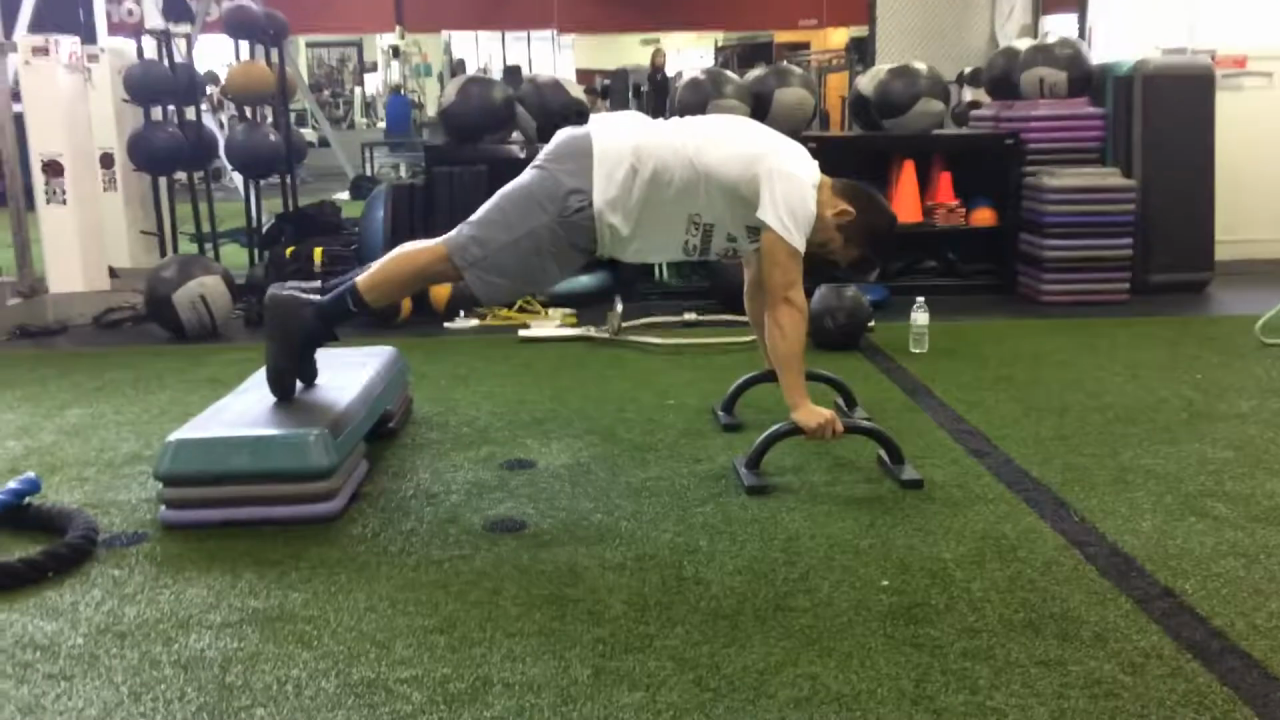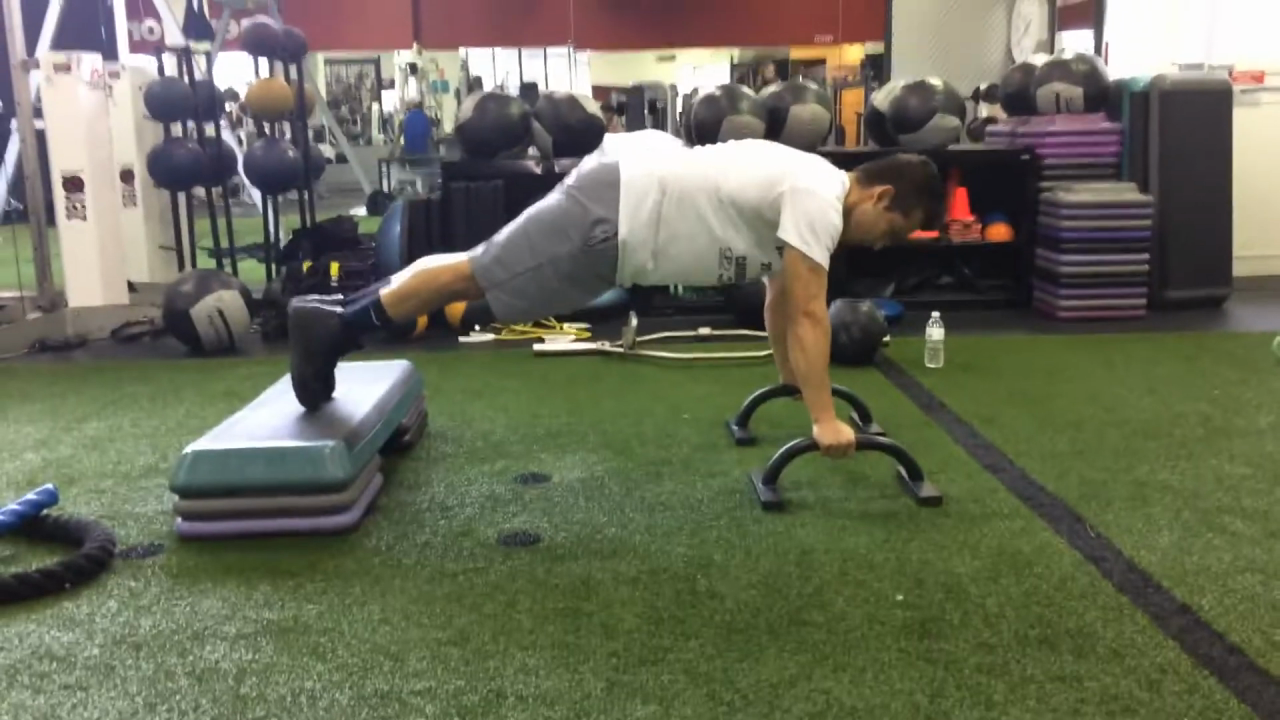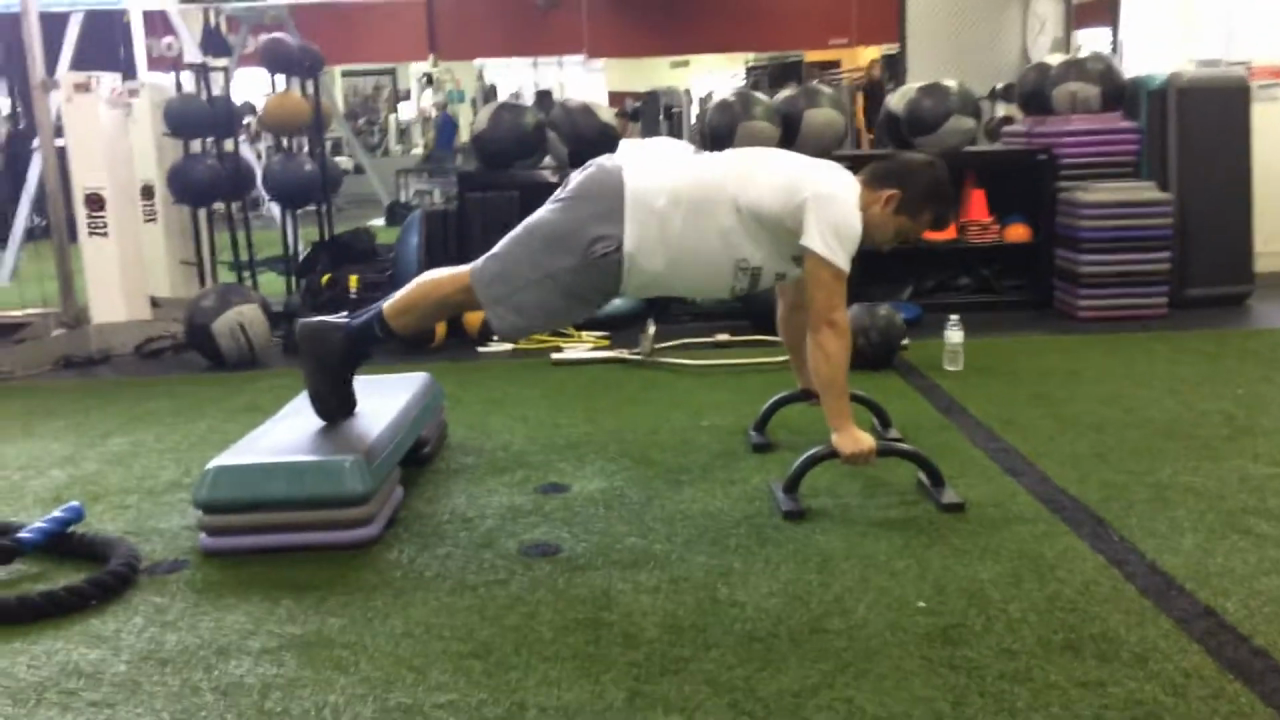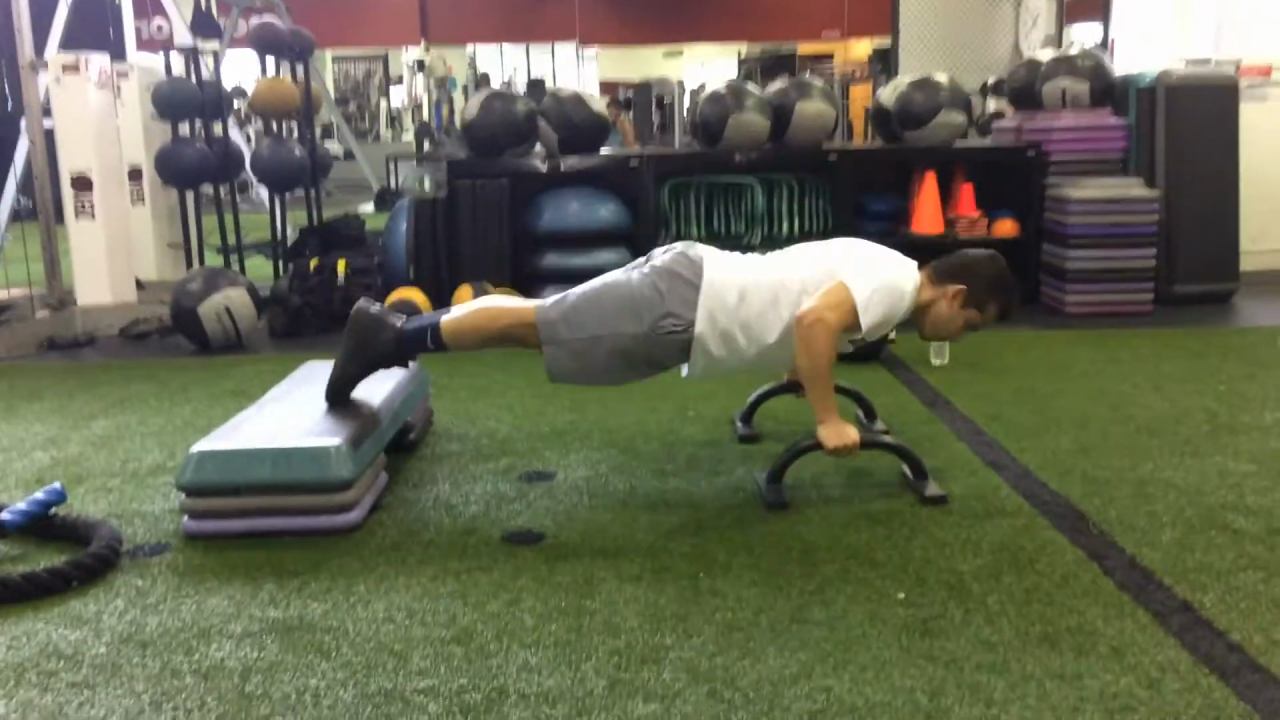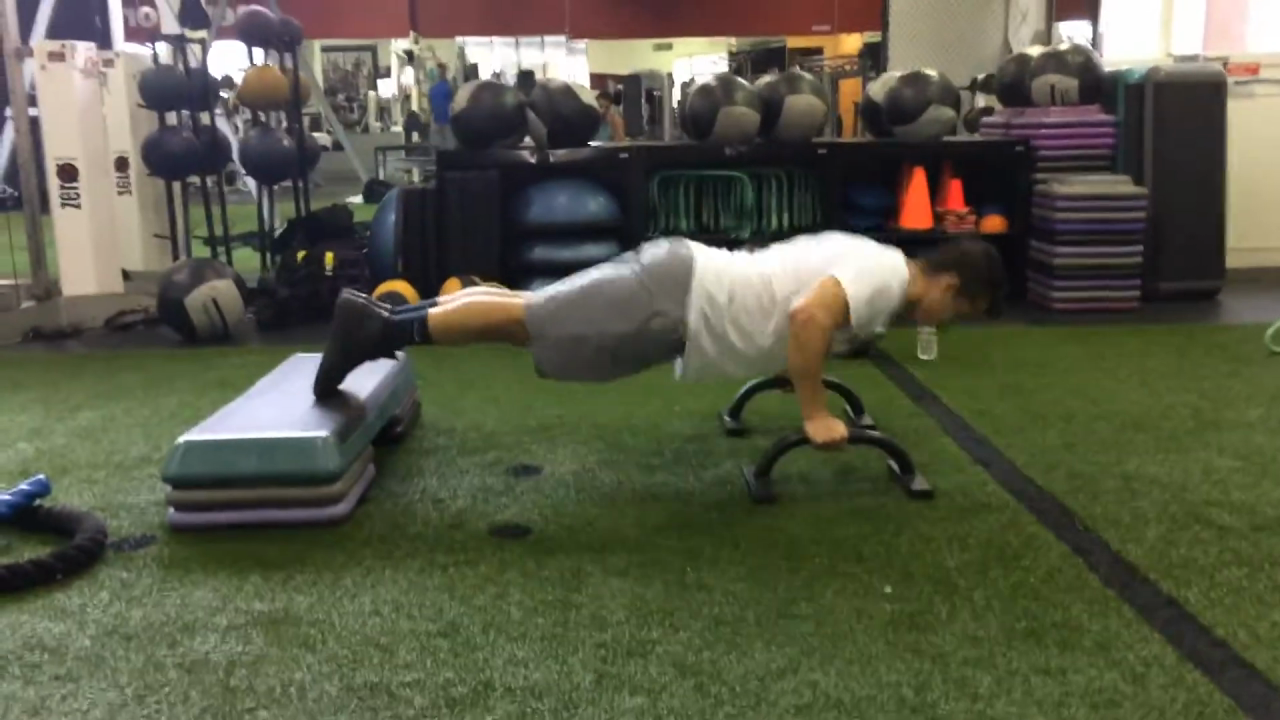
dt=1s
person 1, frame 1
left shoulder: (778, 180)
right shoulder: (796, 191)
left elbow: (758, 283)
right elbow: (785, 299)
left wrist: (776, 366)
right wrist: (801, 403)
left hip: (600, 171)
right hip: (591, 182)
left knee: (457, 252)
right knee: (453, 257)
left ankle: (315, 304)
right ankle: (308, 315)
person 1, frame 2
left shoulder: (809, 191)
right shoulder: (820, 203)
left elbow: (781, 296)
right elbow: (808, 314)
left wrist: (790, 376)
right wrist: (824, 418)
left hip: (619, 202)
right hip: (610, 214)
left knee: (478, 269)
right knee: (472, 277)
left ankle: (340, 312)
right ankle: (331, 327)
person 1, frame 3
left shoulder: (819, 195)
right shoulder: (841, 207)
left elbow: (794, 305)
right elbow: (829, 321)
left wrist: (808, 384)
right wrist: (842, 426)
left hip: (622, 204)
right hip: (612, 223)
left knee: (480, 283)
right knee: (475, 285)
left ankle: (349, 333)
right ankle: (341, 339)
person 1, frame 4
left shoulder: (883, 271)
right shoulder: (894, 288)
right elbow: (815, 321)
left wrist: (799, 375)
right wrist: (827, 418)
left hip: (691, 280)
right hip: (684, 306)
left knee: (537, 318)
right knee: (533, 322)
left ankle: (396, 326)
right ankle: (389, 335)
person 1, frame 5
left shoulder: (865, 257)
right shoulder: (883, 278)
right elbow: (807, 320)
left wrist: (792, 373)
right wrist: (815, 413)
left hip: (679, 278)
right hip: (674, 303)
left knee: (526, 308)
right knee: (522, 320)
left ankle: (382, 316)
right ankle: (375, 327)
